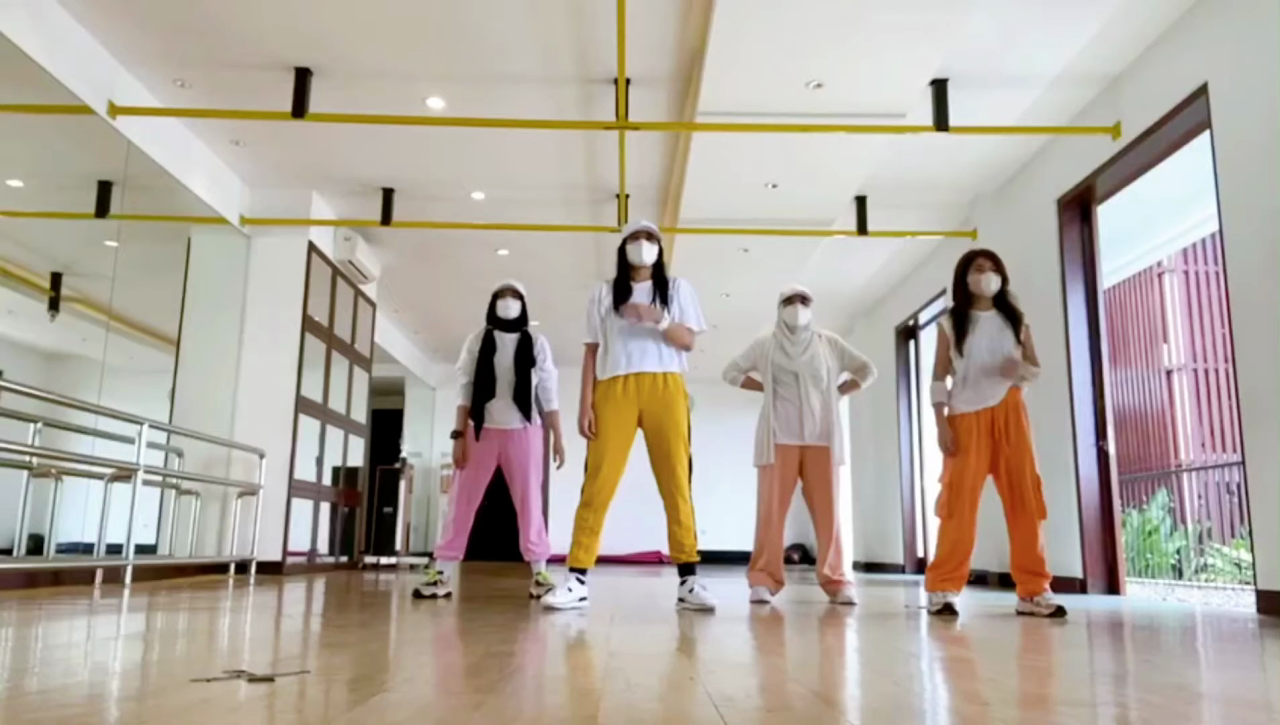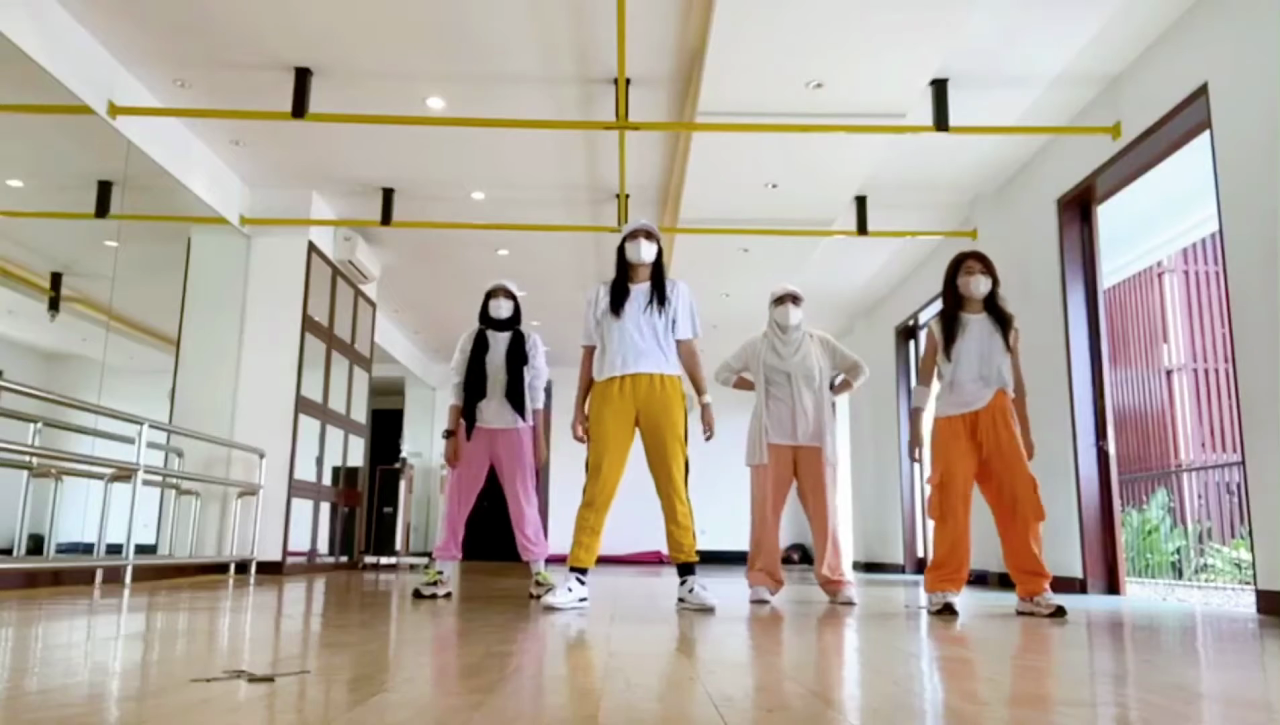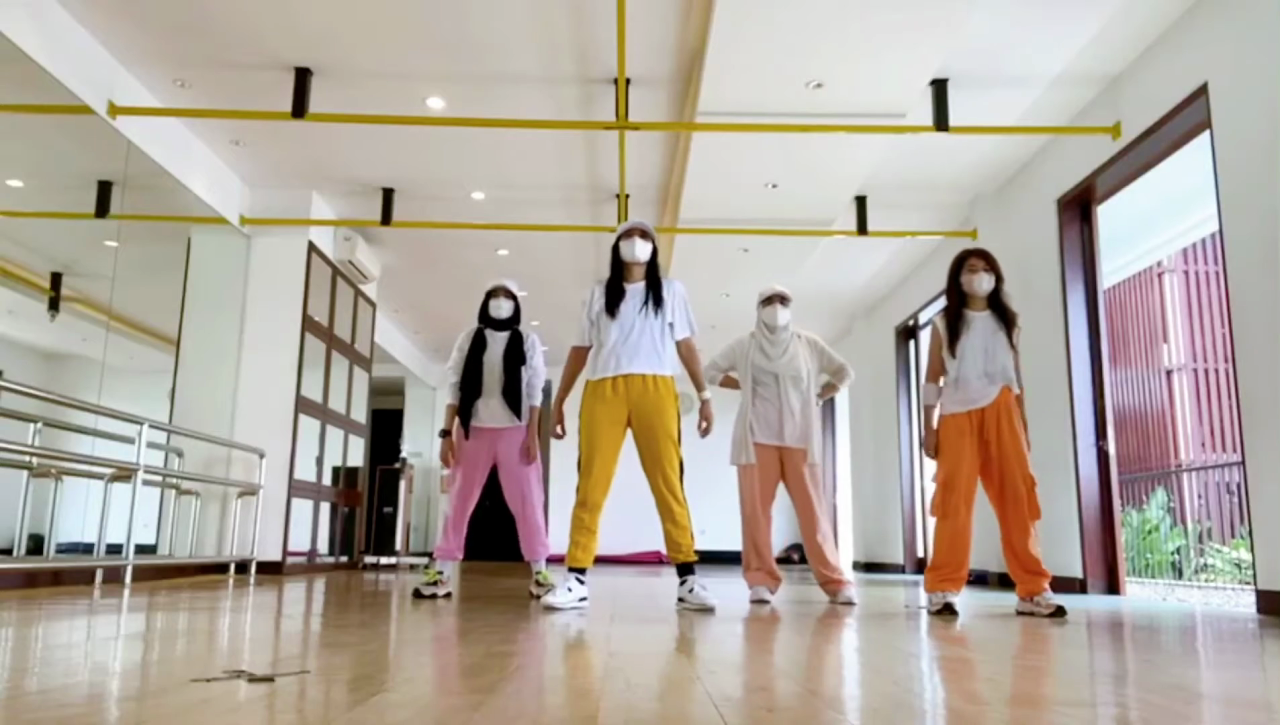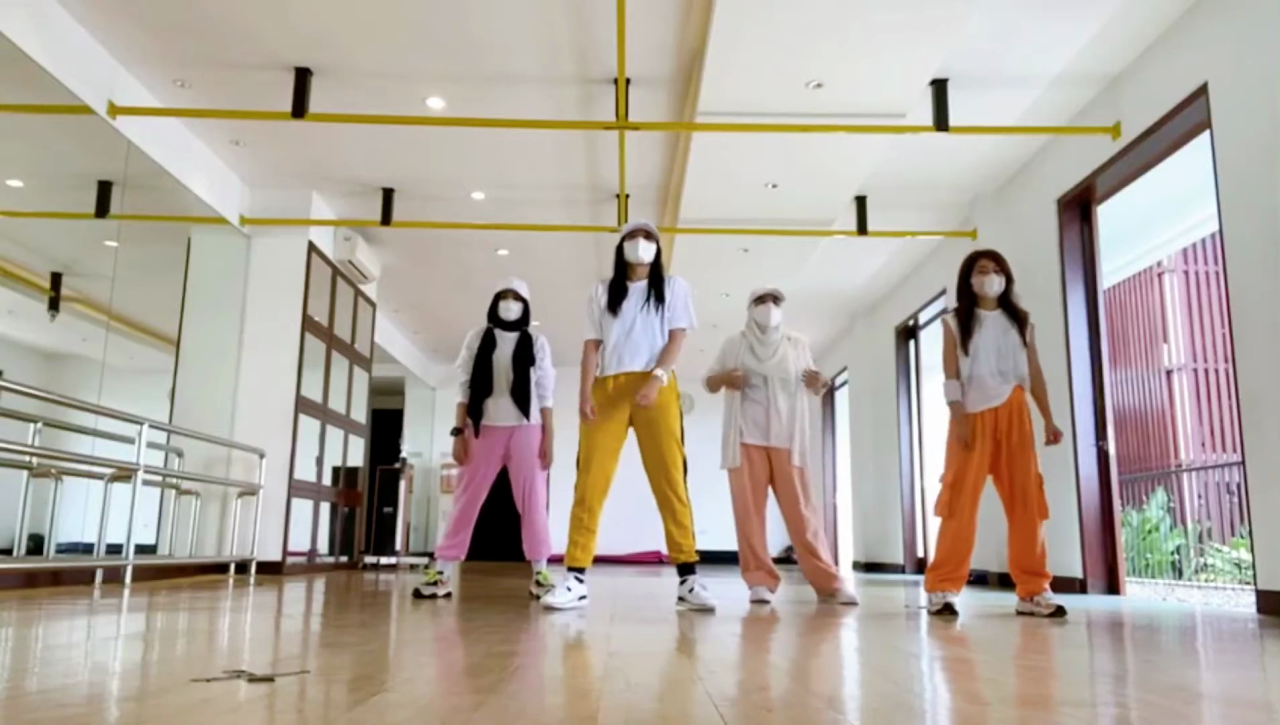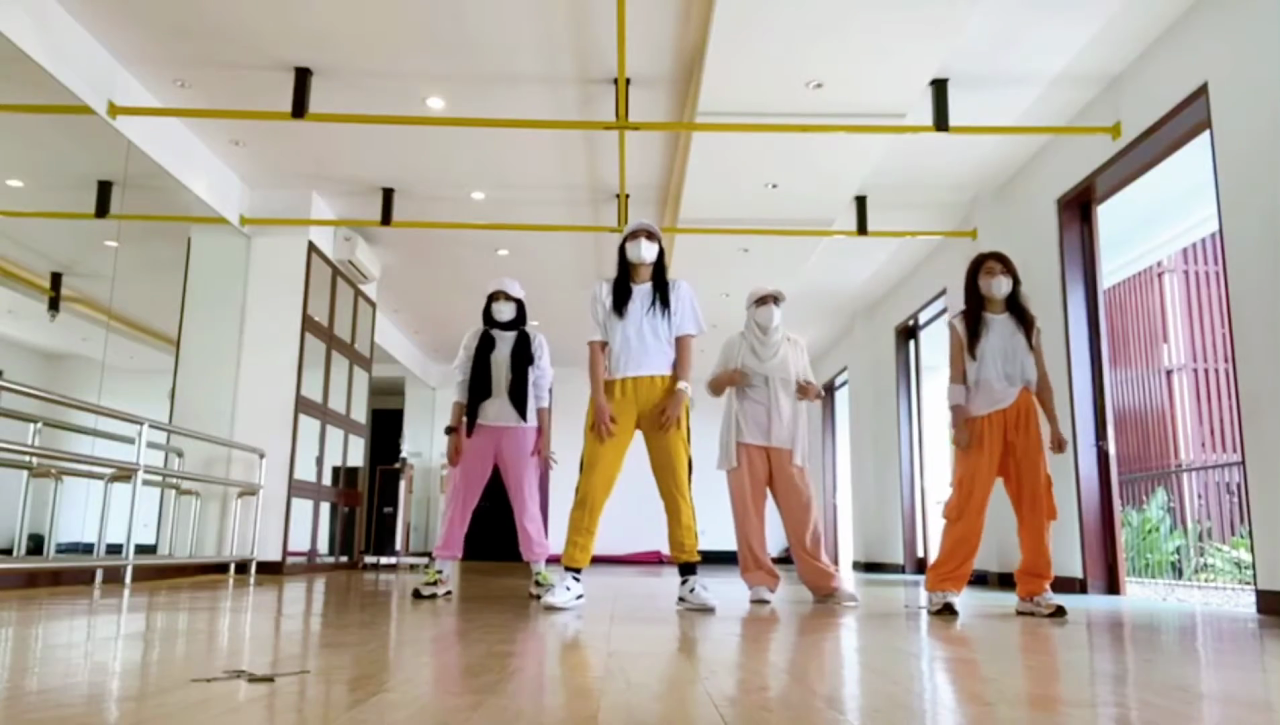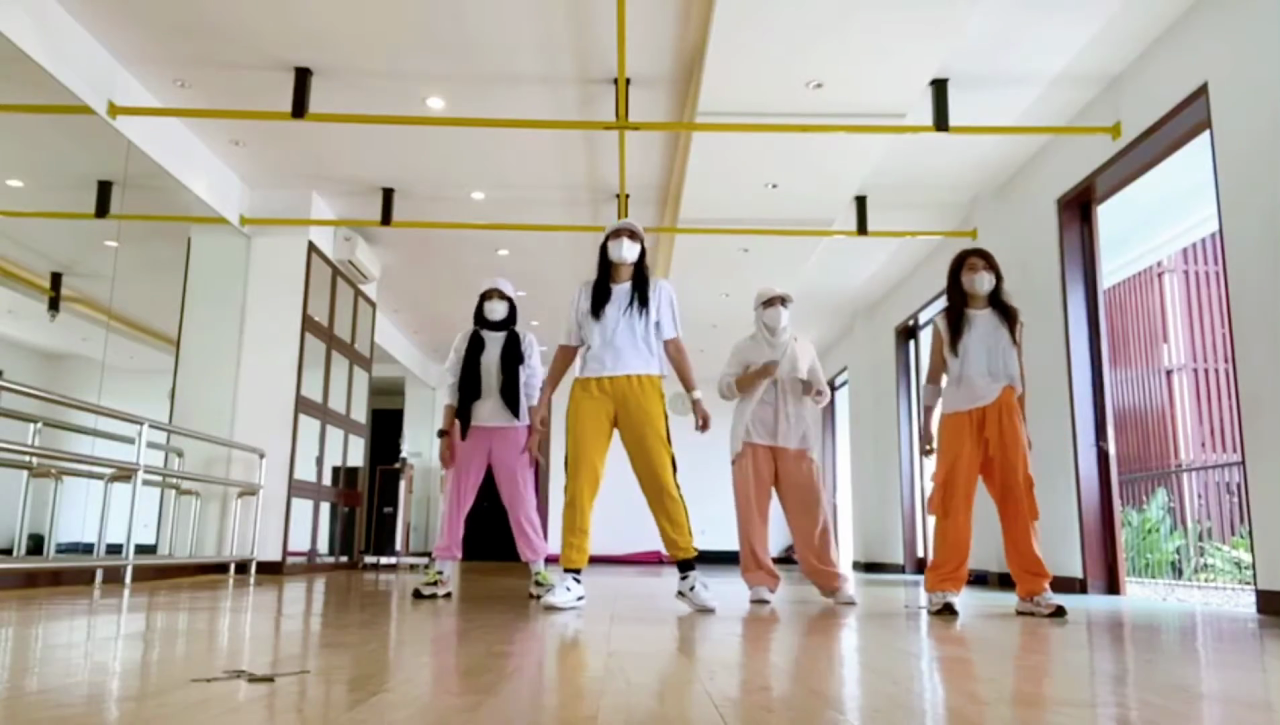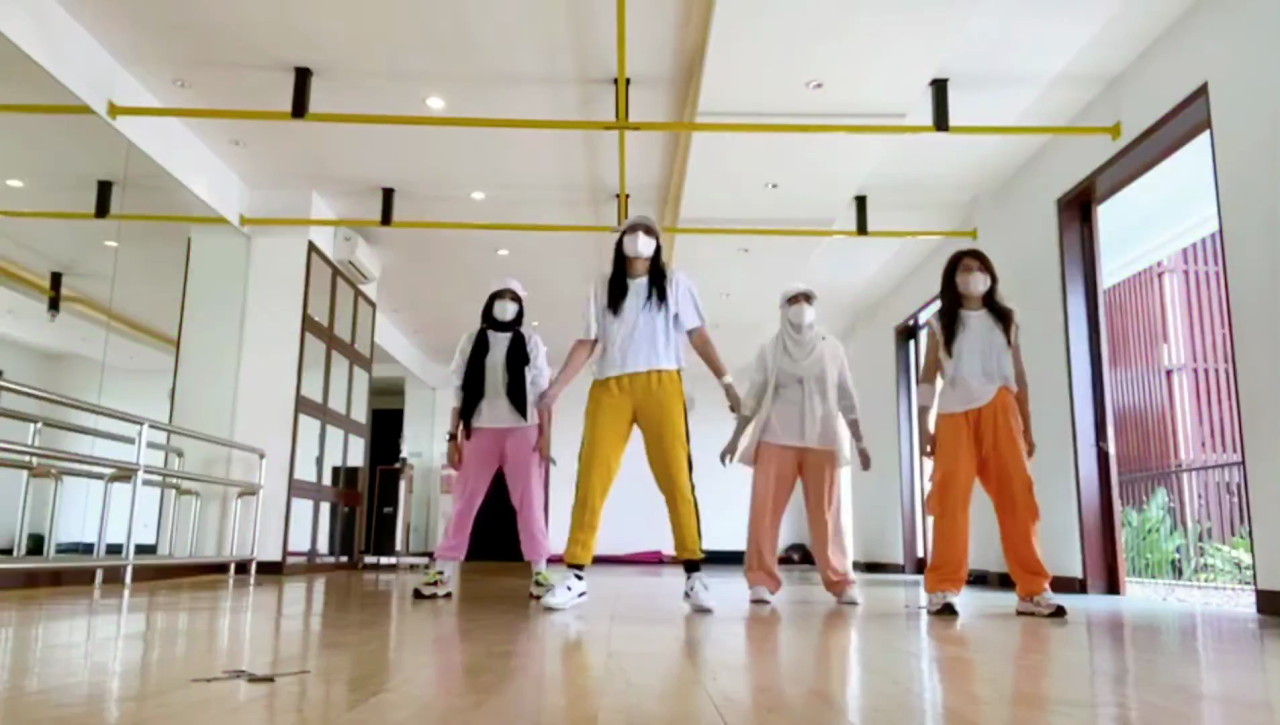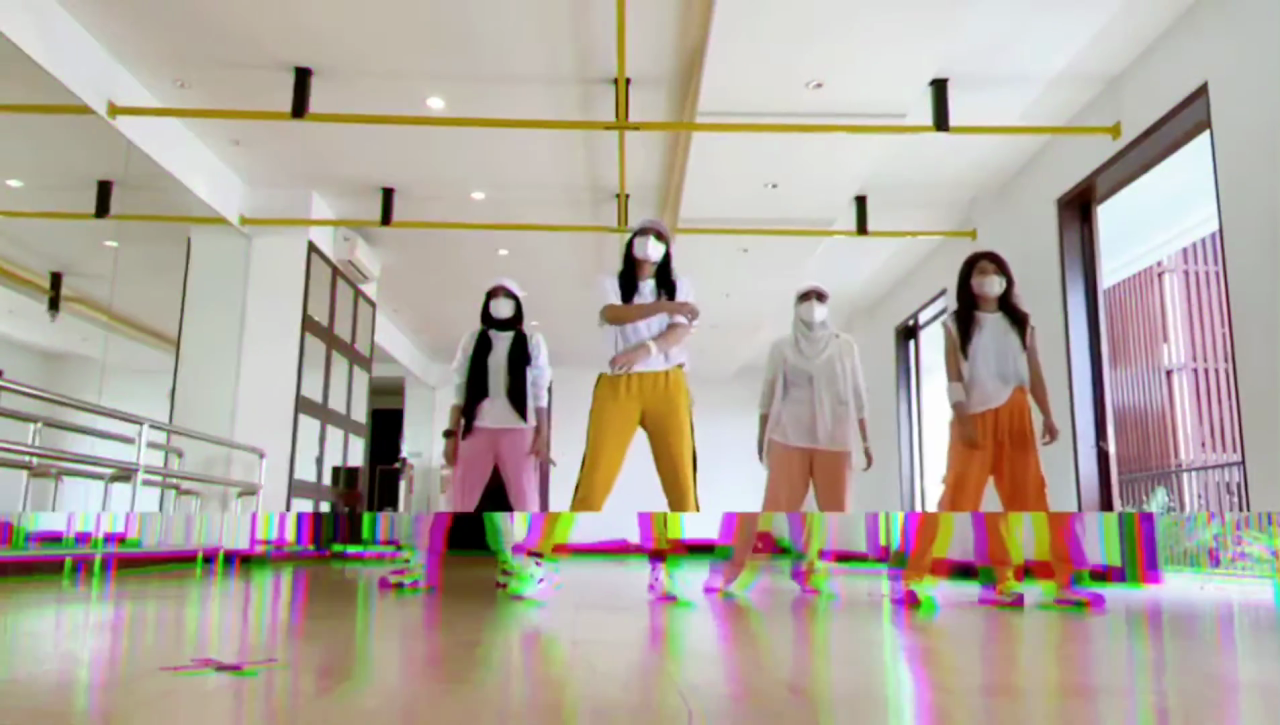
dt=0.4s
person 1, frame 1
left shoulder: (677, 288)
right shoulder: (604, 293)
left elbow: (688, 339)
right elbow: (592, 351)
left wrist: (656, 319)
right wrist: (585, 402)
left hip: (665, 389)
right hip: (614, 391)
left knee: (676, 482)
right knee: (598, 482)
left ankle: (688, 580)
right ankle: (577, 579)
person 1, frame 2
left shoulder: (676, 291)
right shoulder: (603, 294)
left elbow: (687, 348)
right elbow: (590, 353)
left wrist: (705, 398)
right wrist: (579, 406)
left hip: (662, 390)
right hip: (611, 391)
left knee: (673, 482)
right knee: (599, 483)
left ankle: (688, 580)
right ankle: (577, 580)
person 1, frame 3
left shoulder: (670, 290)
right shoulder: (599, 294)
left elbow: (685, 346)
right elbow: (580, 350)
left wrist: (703, 395)
right wrist: (558, 403)
left hip: (655, 389)
right hip: (603, 391)
left knee: (668, 481)
right knee: (591, 483)
left ankle: (687, 579)
right ankle: (576, 580)
person 1, frame 4
left shoulder: (673, 286)
right shoulder: (603, 292)
left elbow: (677, 338)
right elbow: (591, 345)
left wrist: (657, 376)
right wrist: (585, 391)
left hip: (657, 391)
right hip: (607, 390)
left knee: (670, 481)
right knee: (590, 481)
left ankle: (688, 579)
right ankle: (576, 579)
person 1, frame 5
left shoulder: (677, 290)
right shoulder: (605, 292)
left elbow: (685, 344)
right elbow: (597, 348)
left wrist: (681, 391)
right wrist: (598, 399)
left hip: (663, 390)
right hip: (614, 392)
left knee: (676, 482)
right knee: (593, 482)
left ankle: (689, 579)
right ankle: (572, 578)
person 1, frame 6
left shoulder: (656, 290)
right shoulder: (586, 292)
left elbow: (672, 344)
right elbow: (568, 348)
left wrist: (695, 395)
right wrist: (544, 397)
left hip: (639, 387)
right hip: (588, 391)
left knee: (660, 479)
right knee: (579, 482)
left ankle: (688, 576)
right ankle: (572, 578)
person 1, frame 7
left shoulder: (674, 284)
right shoulder: (602, 289)
left elbow: (696, 332)
right elbow: (586, 342)
left wrist: (724, 378)
right wrist: (556, 384)
left hip: (661, 386)
right hip: (610, 389)
left knee: (676, 478)
right knee: (592, 480)
left ankle: (694, 577)
right ankle: (575, 577)
person 1, frame 8
left shoulder: (678, 285)
right shoulder: (611, 281)
left elbow: (682, 332)
right elbow: (612, 316)
left wrist: (649, 346)
right wrist: (667, 307)
left hip: (665, 385)
right hip: (616, 384)
left knee: (679, 478)
right knee: (595, 476)
left ankle: (664, 571)
right ankle: (543, 560)
person 2, frame 1
left shoulder: (1016, 322)
right shoulder: (950, 323)
left elbow: (1035, 368)
right elbow: (940, 377)
left wrist: (1021, 367)
right wrist: (941, 421)
left hip: (1010, 414)
right hip: (967, 417)
left knee: (1024, 498)
right knee: (960, 500)
left ankle: (1033, 590)
right ankle: (943, 588)
person 2, frame 2
left shoulder: (1006, 326)
right shoulder: (940, 327)
left elbow: (1016, 380)
right elbow: (924, 379)
left wrist: (1027, 430)
right wrist: (915, 428)
left hip: (998, 417)
right hip: (953, 420)
left knee: (1019, 498)
right knee: (952, 503)
left ankle: (1033, 590)
right ankle: (942, 589)
person 2, frame 3
left shoulder: (1008, 323)
right shoulder: (944, 324)
left elbow: (1015, 377)
right elbow: (932, 378)
left wrist: (1024, 426)
right wrist: (928, 426)
left hip: (1002, 414)
right hip: (959, 417)
left knee: (1017, 498)
right knee: (954, 501)
left ankle: (1032, 590)
right ankle: (942, 588)
person 2, frame 4
left shoulder: (1021, 322)
right shoulder: (955, 323)
left elbow: (1034, 374)
right elbow: (951, 376)
left wrist: (1048, 418)
right wrist: (961, 419)
left hip: (1015, 414)
right hip: (973, 415)
left knee: (1026, 499)
right knee: (962, 500)
left ankle: (1033, 590)
right ankle: (942, 588)
person 2, frame 5
left shoulder: (1027, 325)
right shoulder: (962, 325)
left elbow: (1040, 378)
right elbow: (957, 379)
left wrist: (1053, 425)
right wrist: (960, 423)
left hip: (1022, 416)
right hip: (979, 419)
left knee: (1034, 502)
right knee: (969, 502)
left ankle: (1034, 590)
right ankle: (943, 587)
person 2, frame 6
left shoulder: (1009, 320)
right shoulder: (945, 321)
left elbow: (1018, 375)
right elbow: (933, 376)
left wrist: (1023, 426)
right wrist: (924, 424)
left hip: (1000, 413)
right hip: (958, 415)
left knee: (1017, 498)
right knee: (953, 500)
left ankle: (1032, 589)
right ankle: (942, 588)
person 2, frame 7
left shoulder: (1006, 321)
right shoulder: (941, 324)
left elbow: (1019, 375)
right elbow: (928, 377)
left wrist: (1027, 425)
right wrist: (923, 425)
left hip: (1000, 414)
right hip: (956, 417)
left knee: (1016, 498)
right knee: (951, 500)
left ankle: (1033, 590)
right ankle: (942, 588)
person 2, frame 8
left shoulder: (1020, 322)
right shoulder: (956, 325)
left elbow: (1034, 373)
right elbow: (954, 376)
left wrist: (1047, 415)
right wrist: (965, 419)
left hip: (1014, 414)
right hip: (974, 416)
left knee: (1028, 499)
right knee: (960, 498)
left ankle: (1010, 584)
right ankle: (926, 579)
person 3, frame 1
left shoulder: (536, 343)
right shoulder: (478, 341)
left elbow: (548, 393)
right elbow: (465, 390)
left wrist: (558, 437)
right wrist: (458, 435)
left hip: (523, 430)
right hip: (481, 429)
left knee: (529, 501)
right knee: (463, 499)
left ankle: (539, 573)
right ankle: (442, 572)
person 3, frame 2
left shoulder: (529, 342)
right shoulder: (471, 340)
left elbow: (537, 393)
right elbow: (458, 389)
left wrist: (540, 438)
right wrist: (451, 433)
left hip: (515, 430)
right hip: (473, 429)
left knee: (523, 501)
right knee: (457, 499)
left ankle: (538, 572)
right ankle: (442, 572)
person 3, frame 3
left shoulder: (528, 342)
right shoulder: (469, 339)
left elbow: (535, 391)
right elbow: (455, 388)
left wrist: (533, 433)
right wrist: (446, 433)
left hip: (514, 430)
right hip: (474, 430)
left knee: (527, 500)
right knee: (460, 500)
left ankle: (539, 572)
right ankle: (441, 572)
person 3, frame 4
left shoulder: (536, 342)
right shoulder: (478, 338)
left elbow: (545, 393)
right elbow: (465, 387)
left wrist: (548, 437)
right wrist: (459, 431)
left hip: (526, 428)
right hip: (483, 428)
left knee: (533, 500)
right knee: (467, 498)
left ankle: (540, 572)
right ankle: (442, 572)
person 3, frame 5
left shoulder: (534, 342)
right shoulder: (475, 339)
left elbow: (542, 392)
right elbow: (462, 387)
left wrist: (544, 436)
right wrist: (453, 430)
left hip: (519, 429)
right hip: (477, 428)
left knee: (526, 500)
right knee: (460, 497)
left ankle: (539, 572)
right ankle: (441, 572)
person 3, frame 6
left shoulder: (523, 341)
right shoulder: (465, 340)
left elbow: (532, 390)
right elbow: (452, 388)
left wrist: (534, 433)
right wrist: (444, 431)
left hip: (509, 430)
right hip: (469, 429)
left knee: (520, 500)
right knee: (455, 499)
left ankle: (538, 571)
right ankle: (441, 571)
person 3, frame 7
left shoulder: (531, 343)
right shoulder: (473, 341)
left elbow: (540, 391)
right elbow: (461, 390)
left wrist: (544, 435)
right wrist: (453, 435)
left hip: (521, 430)
right hip: (480, 430)
left knee: (529, 502)
right knee: (464, 500)
left ankle: (539, 572)
right ankle: (444, 572)
person 3, frame 8
left shoulder: (531, 342)
right shoulder: (473, 341)
left elbow: (539, 393)
right elbow: (460, 389)
left wrist: (542, 436)
right wrist: (451, 432)
left hip: (515, 430)
right hip: (476, 429)
left knee: (522, 500)
right knee: (458, 497)
left ankle: (514, 566)
right ankle: (428, 562)
person 4, frame 1
left shoulder: (828, 343)
right shoulder: (765, 345)
left elbow: (867, 370)
right elbow: (731, 372)
left wrist: (839, 393)
right wrist: (764, 387)
left hip: (820, 437)
right hip: (779, 437)
left knee: (826, 509)
right knee: (771, 508)
left ankle: (835, 581)
right ankle: (763, 580)
person 4, frame 2
left shoulder: (820, 343)
right shoulder: (756, 345)
left elbow: (858, 369)
right elbow: (723, 373)
left wrist: (831, 393)
right wrist: (756, 387)
left hip: (814, 437)
right hip: (772, 437)
left knee: (822, 510)
right knee: (766, 508)
left ankle: (835, 581)
right ankle: (763, 580)
person 4, frame 3
left shoulder: (808, 344)
right shoulder: (744, 345)
left elbow: (844, 372)
right elbow: (711, 371)
left wrist: (819, 397)
right wrist: (743, 386)
left hip: (799, 438)
right hip: (757, 438)
left knee: (812, 510)
right knee: (756, 509)
left ankle: (835, 581)
right ankle: (761, 580)
person 4, frame 4
left shoulder: (797, 344)
right shoulder: (735, 343)
left elbow: (811, 386)
right elbow: (709, 383)
left wrist: (820, 384)
right wrist: (722, 378)
left hip: (786, 440)
right hip: (746, 438)
left knee: (800, 510)
right knee: (749, 509)
left ankle: (828, 581)
right ankle: (759, 580)
person 4, frame 5
left shoulder: (795, 346)
right shoulder: (735, 344)
left elbow: (808, 387)
right elbow: (713, 389)
left wrist: (815, 391)
right wrist: (724, 379)
left hip: (786, 441)
right hip: (745, 439)
left knee: (801, 508)
right knee: (749, 510)
left ankle: (824, 582)
right ankle: (760, 580)
person 4, frame 6
left shoulder: (802, 347)
right shoulder: (744, 347)
left elbow: (823, 394)
right elbow: (725, 389)
left wrist: (815, 390)
right wrist: (756, 375)
left hip: (794, 440)
right hip: (753, 440)
left knee: (810, 507)
right knee: (751, 510)
left ankle: (830, 579)
right ankle: (759, 580)
person 4, frame 7
left shoulder: (832, 348)
right shoulder: (770, 350)
left elbow: (846, 397)
right elbow: (754, 396)
left wrist: (860, 442)
right wrist: (736, 436)
left hip: (823, 441)
right hip: (777, 439)
left knee: (826, 512)
right knee: (765, 509)
left ankle: (839, 581)
right ankle: (761, 580)
person 4, frame 8
left shoulder: (844, 345)
right shoulder: (781, 348)
left elbow: (856, 395)
right elbow: (768, 394)
left wrist: (864, 441)
right wrist: (761, 437)
left hip: (831, 440)
right hip: (786, 438)
left knee: (833, 511)
right knee: (776, 505)
left ankle: (821, 575)
right ankle: (734, 569)
